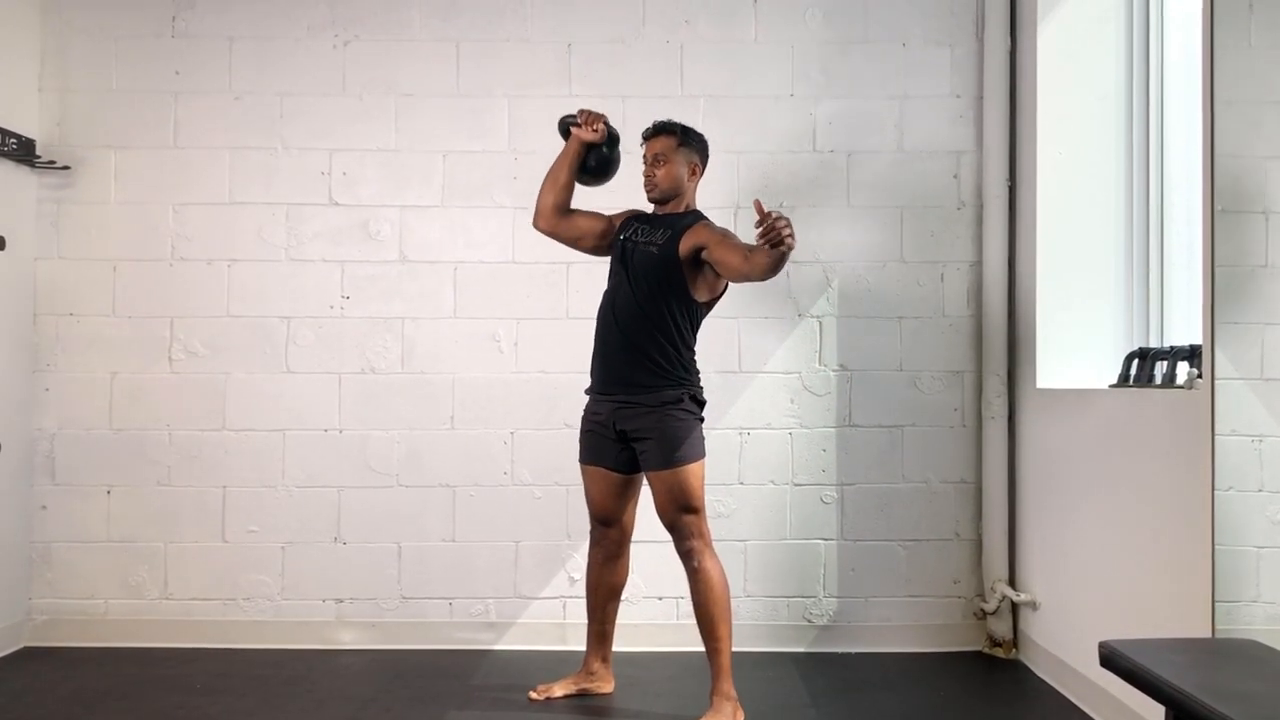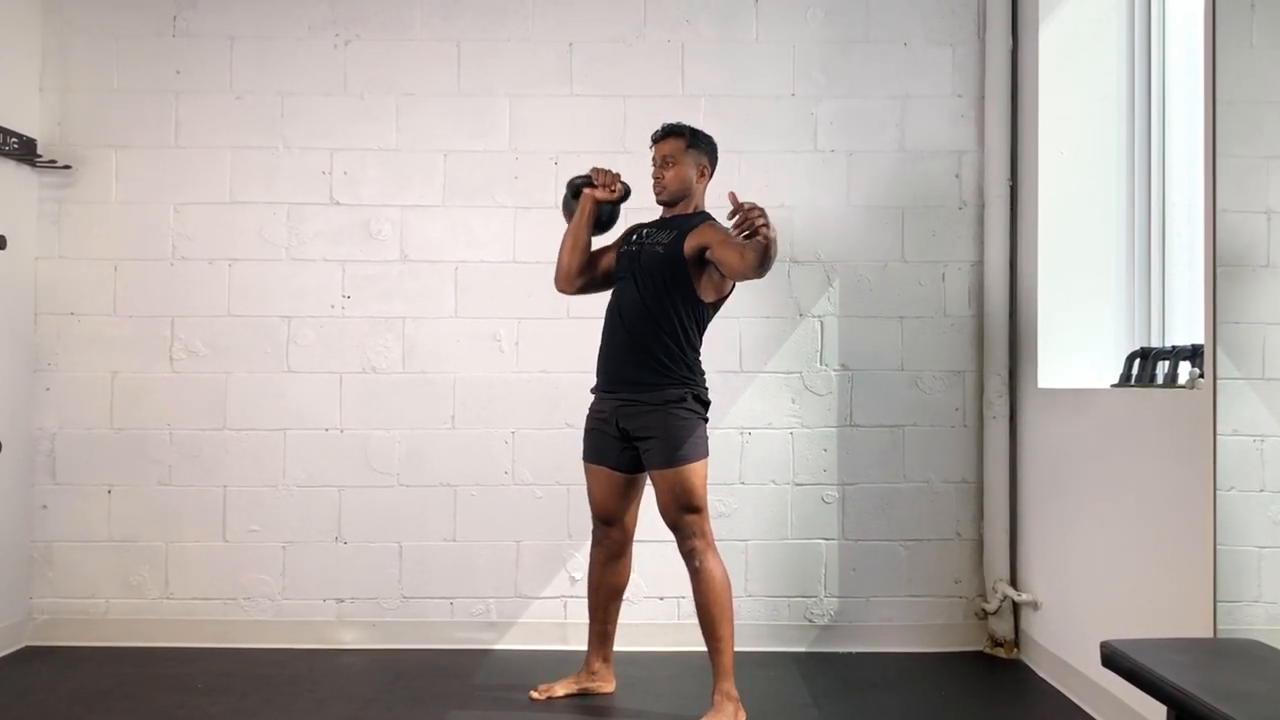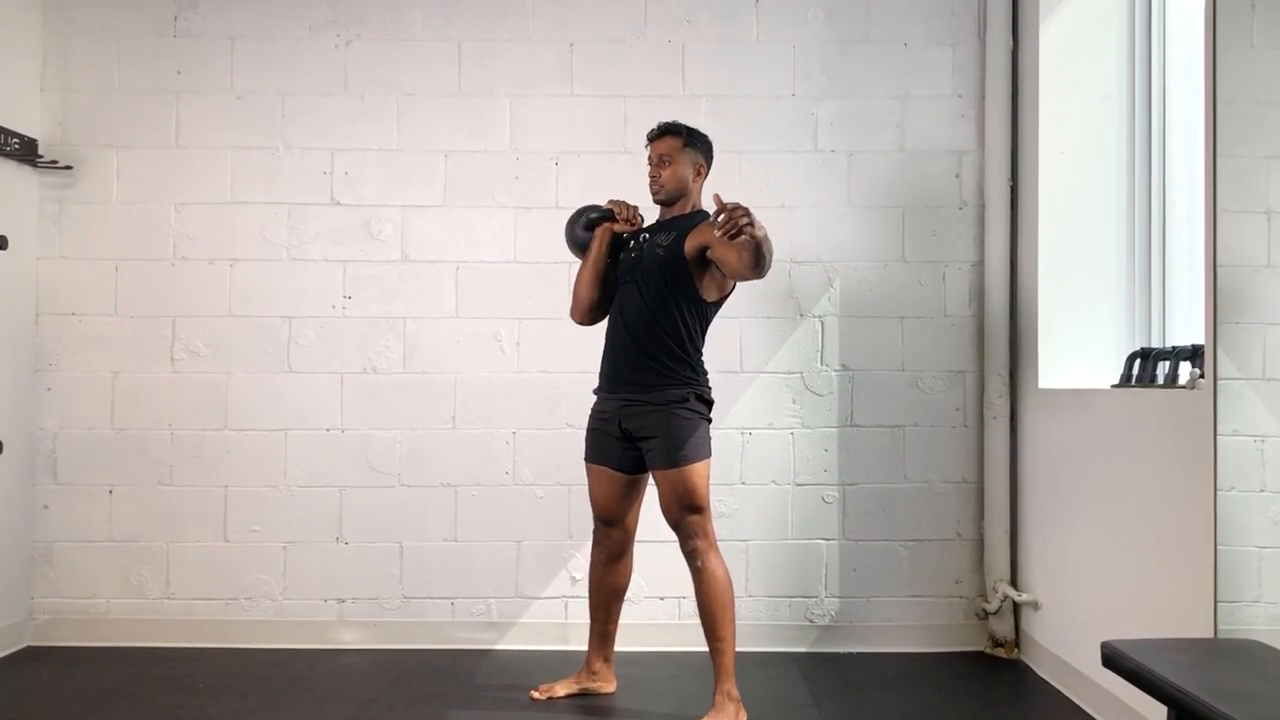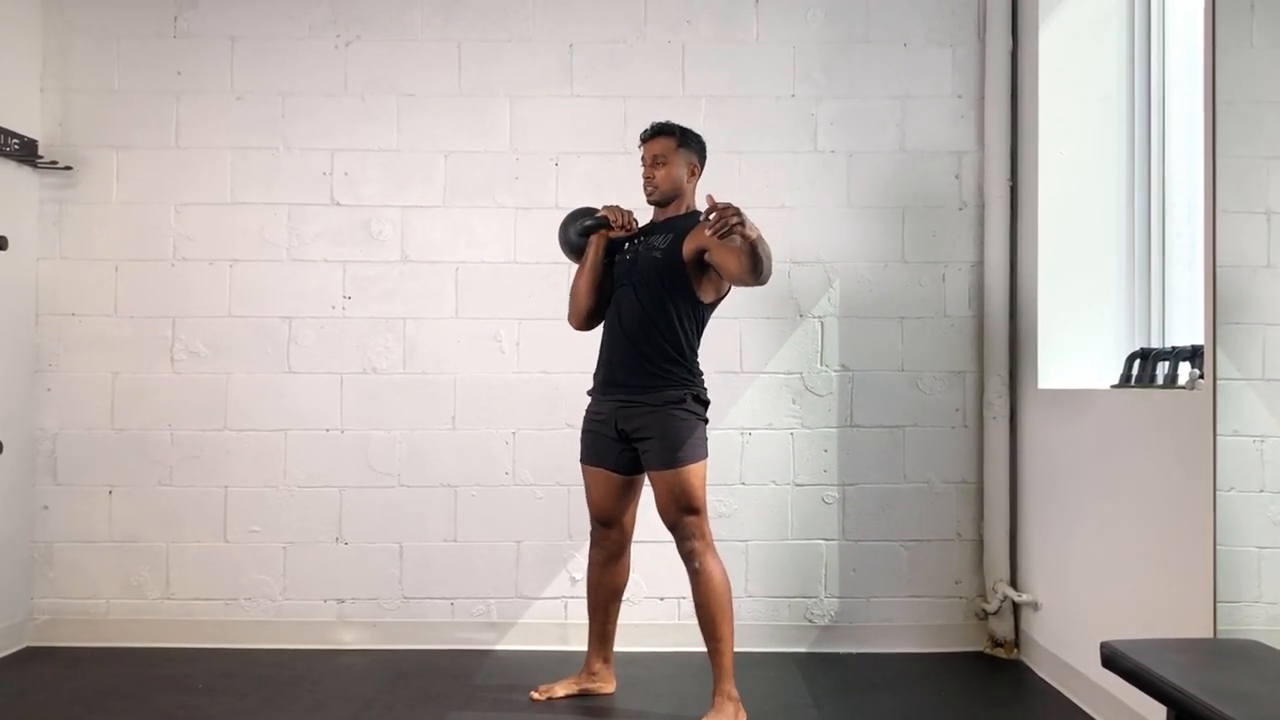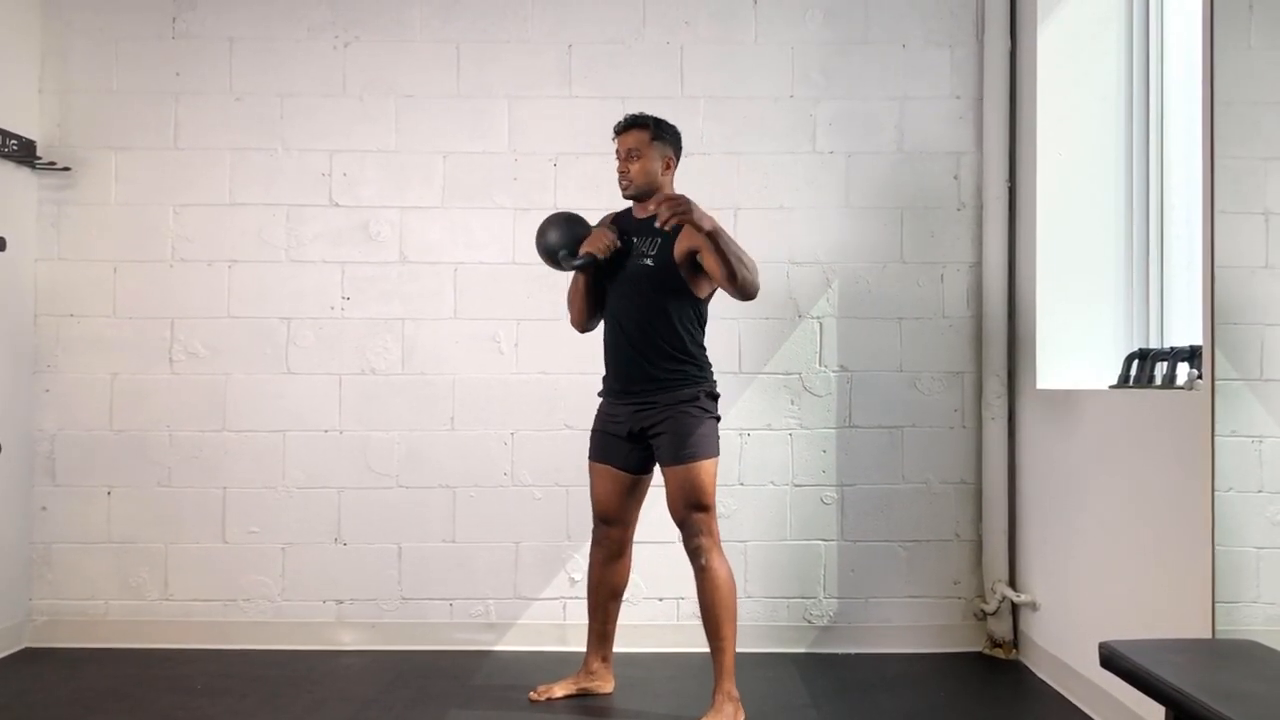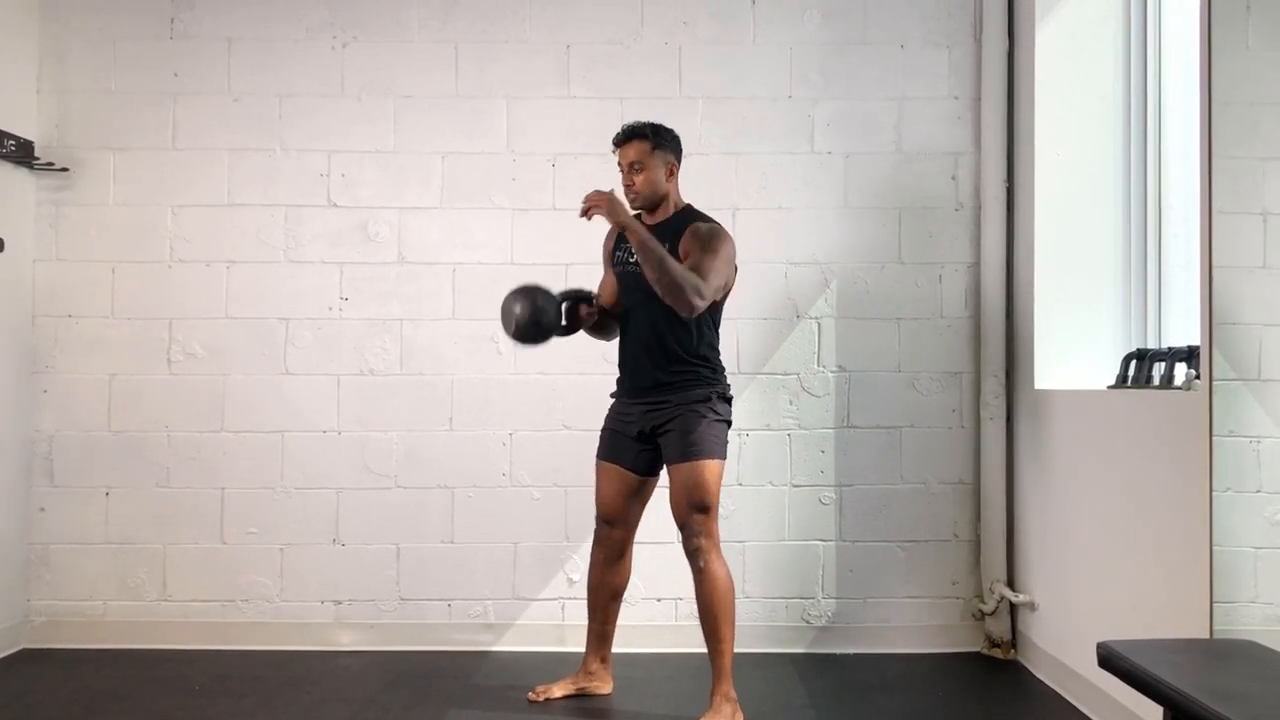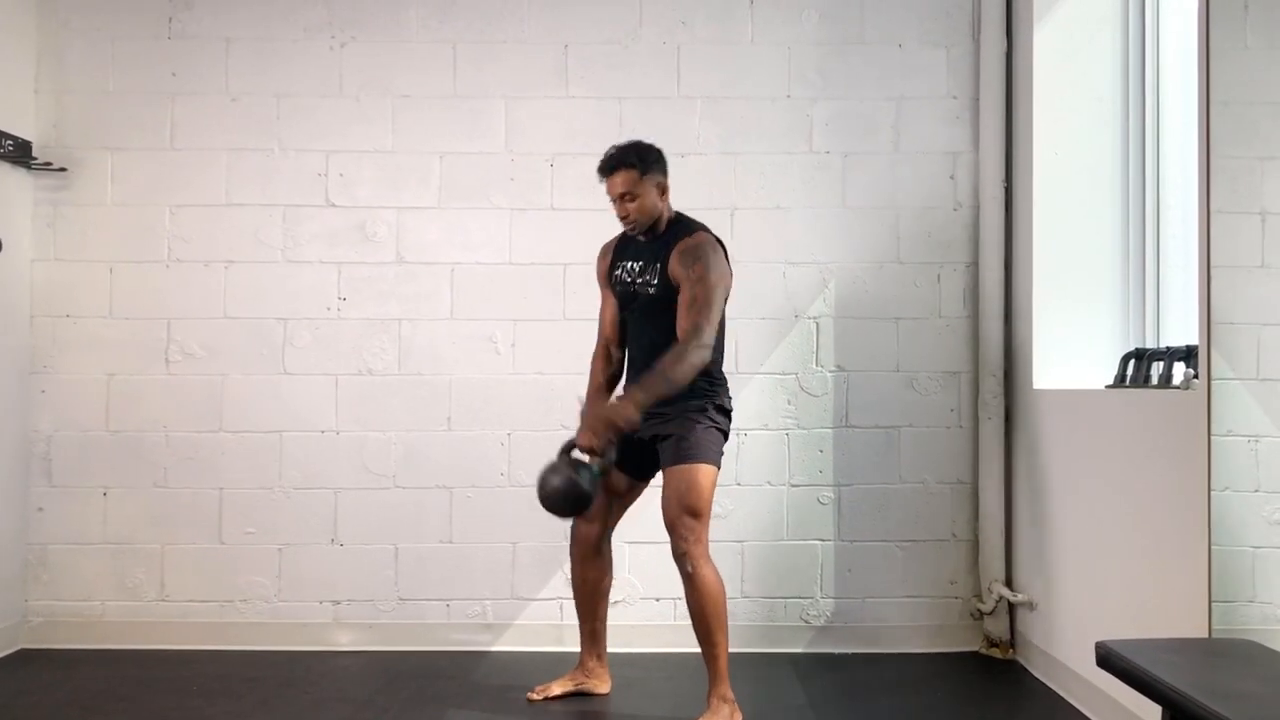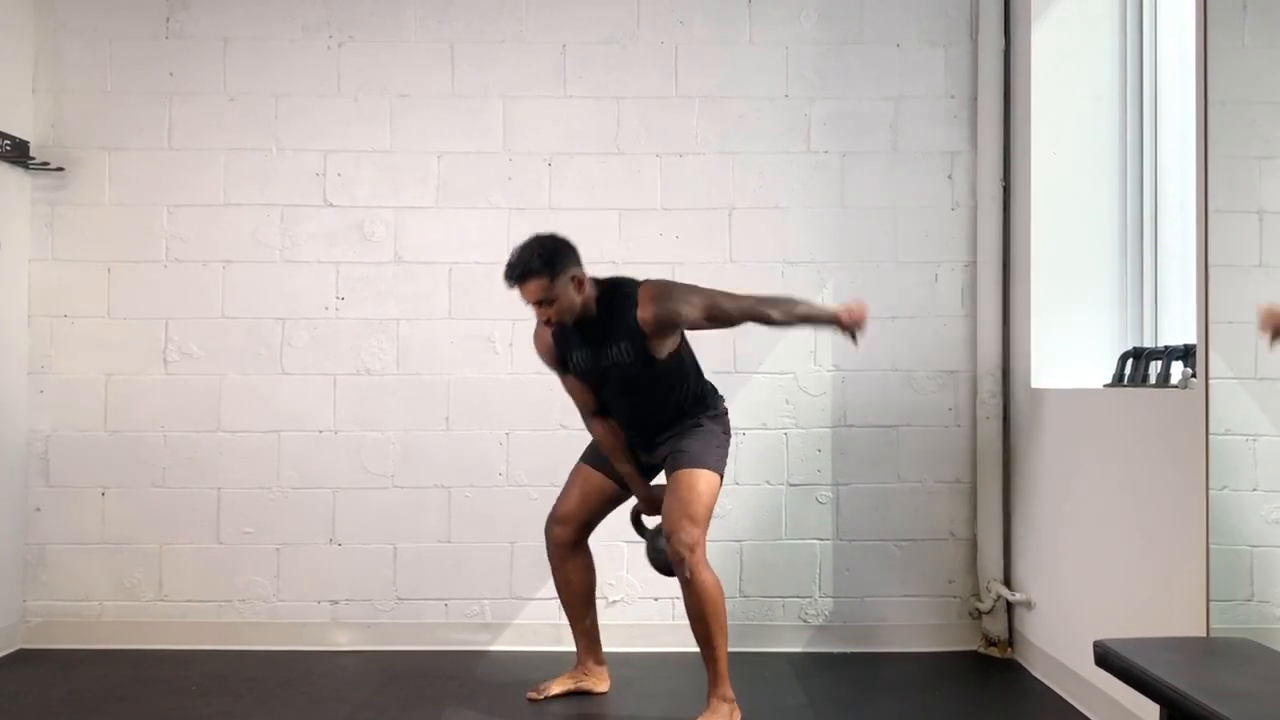
dt=0.2s
person 1, frame 1
left shoulder: (701, 235)
right shoulder: (628, 226)
left elbow: (754, 263)
right elbow: (549, 218)
left wrist: (777, 244)
right wrist: (577, 145)
left hip: (666, 406)
right hip: (605, 403)
left knee: (692, 540)
right knee: (607, 534)
right ankle: (596, 667)
person 1, frame 2
left shoulder: (707, 235)
right shoulder: (637, 237)
left elbow: (750, 264)
right elbow: (569, 281)
left wrist: (764, 235)
right wrist: (588, 206)
left hip: (670, 405)
right hip: (610, 403)
left knee: (694, 540)
right knee: (609, 534)
right ankle: (597, 667)
person 1, frame 3
left shoulder: (708, 233)
right shoulder: (636, 239)
left elbow: (753, 265)
right elbow: (584, 311)
left wrist: (756, 233)
right wrist: (602, 238)
left hip: (673, 405)
right hip: (612, 403)
left knee: (696, 541)
right knee: (610, 535)
right ankle: (598, 667)
person 1, frame 4
left shoulder: (703, 235)
right shoulder: (628, 239)
left elbow: (755, 273)
right elbow: (581, 317)
left wrist: (750, 234)
right wrist: (598, 242)
left hip: (669, 407)
right hip: (607, 404)
left knee: (693, 542)
right knee: (607, 537)
right ankle: (598, 668)
person 1, frame 5
left shoulder: (690, 235)
right shoulder: (611, 229)
left elbow: (747, 286)
right elbow: (583, 319)
left wrist: (711, 227)
right wrist: (585, 259)
left hip: (681, 403)
right hip: (619, 404)
left knee: (700, 541)
right knee: (608, 536)
right ankle: (597, 668)
person 1, frame 6
left shoulder: (706, 236)
right shoulder: (617, 239)
left elbow: (689, 301)
right elbow: (609, 322)
left wrist: (632, 226)
right wrist: (581, 312)
left hip: (694, 404)
right hip: (632, 404)
left knee: (700, 543)
right knee: (610, 535)
right ankle: (595, 668)
person 1, frame 7
left shoulder: (697, 250)
right shoulder: (613, 252)
left elbow: (696, 347)
right elbow: (610, 343)
left wrist: (634, 403)
right wrist: (593, 411)
left hip: (693, 410)
right hip: (631, 411)
left knee: (688, 547)
right knee: (588, 530)
right ankle: (592, 667)
person 1, frame 8
left shoulder: (647, 304)
right shoulder: (550, 337)
left elbow: (750, 307)
right elbow: (599, 415)
left wrist: (828, 316)
right wrist: (639, 487)
left hip: (692, 427)
right hip: (627, 435)
left knee: (683, 548)
right knee: (561, 530)
right ankle: (590, 666)
